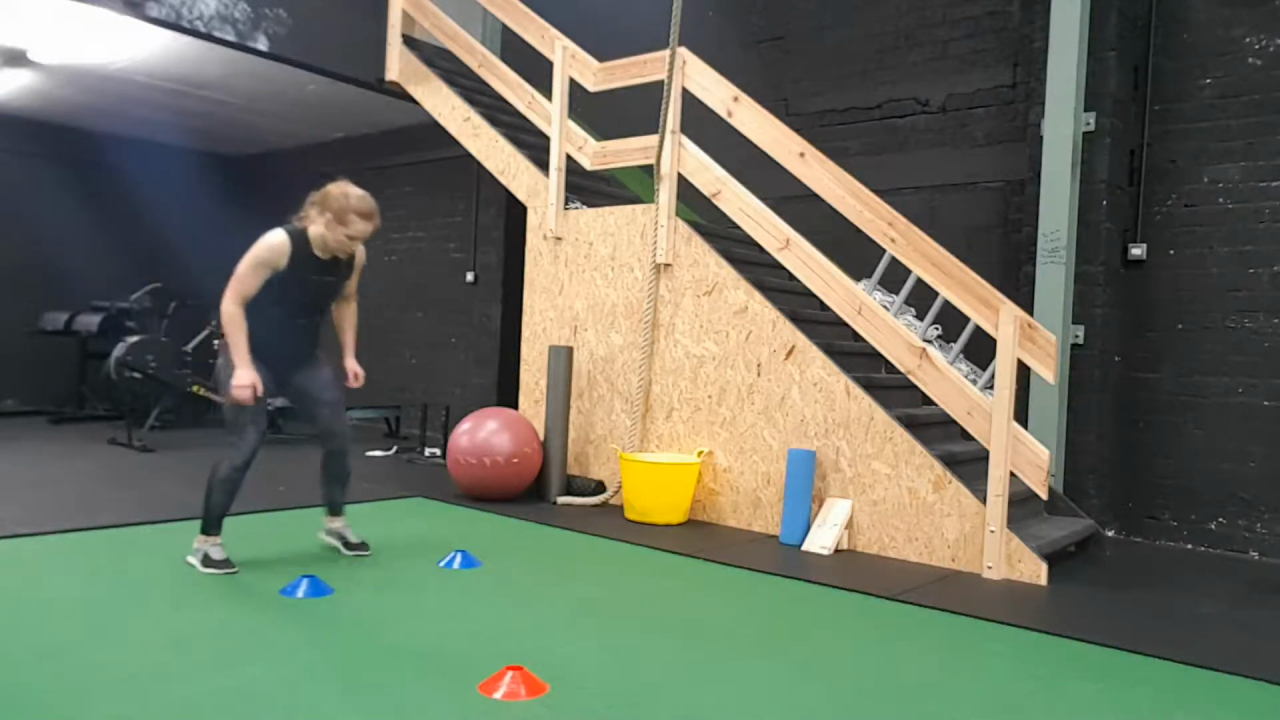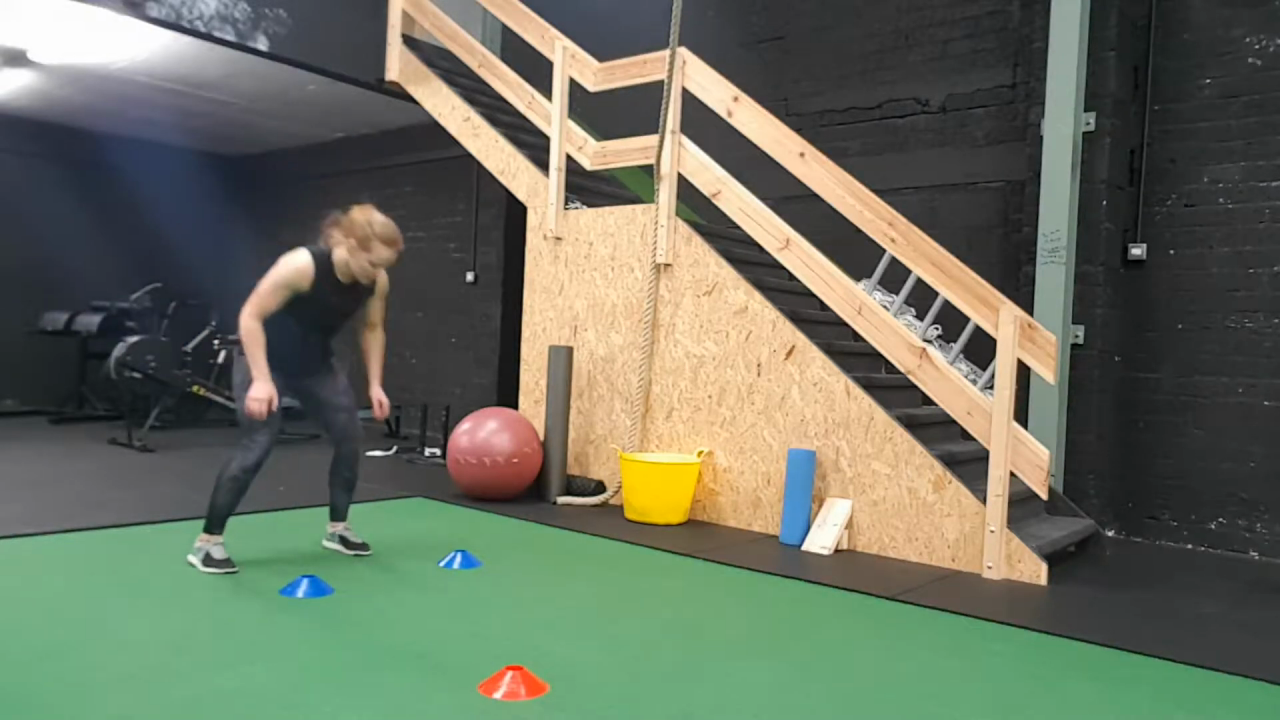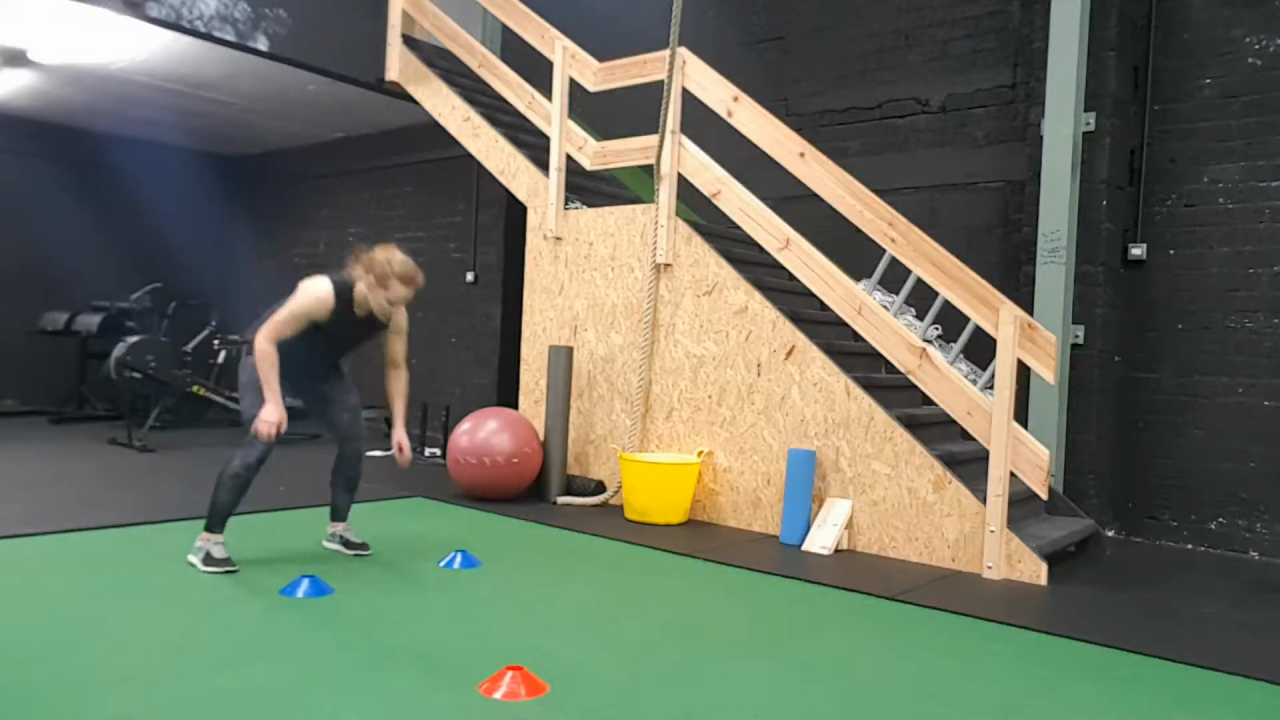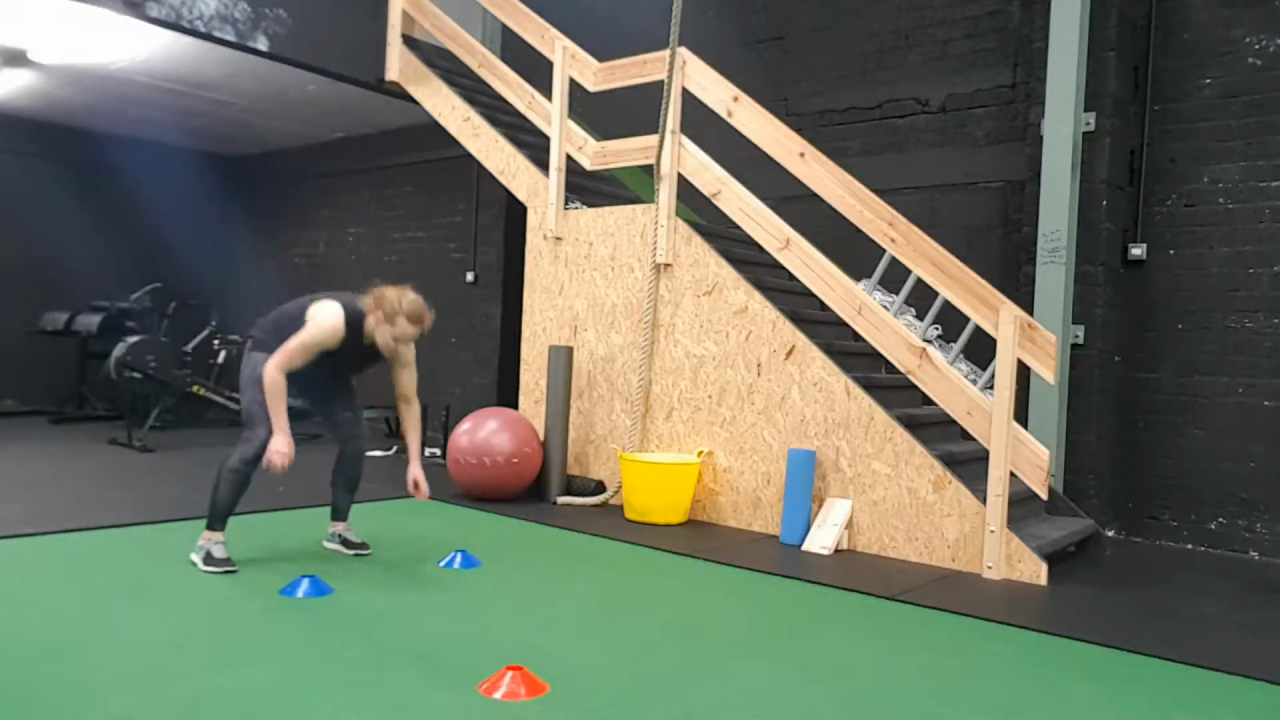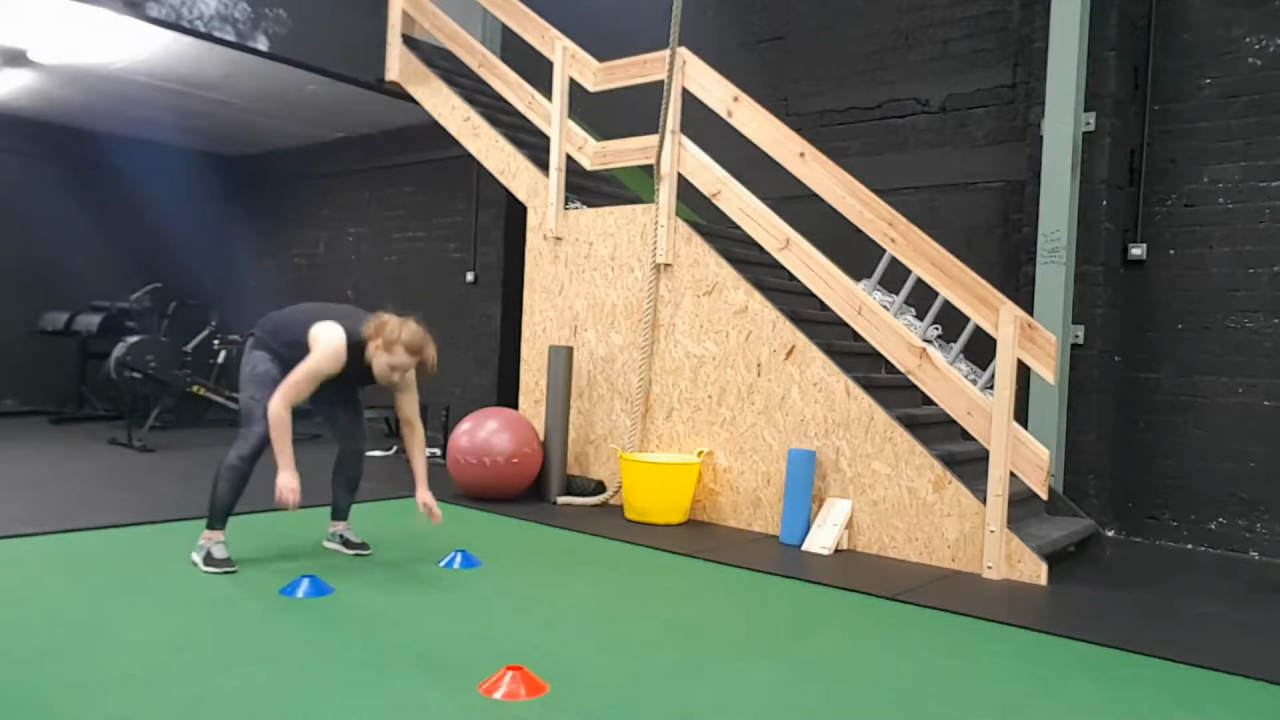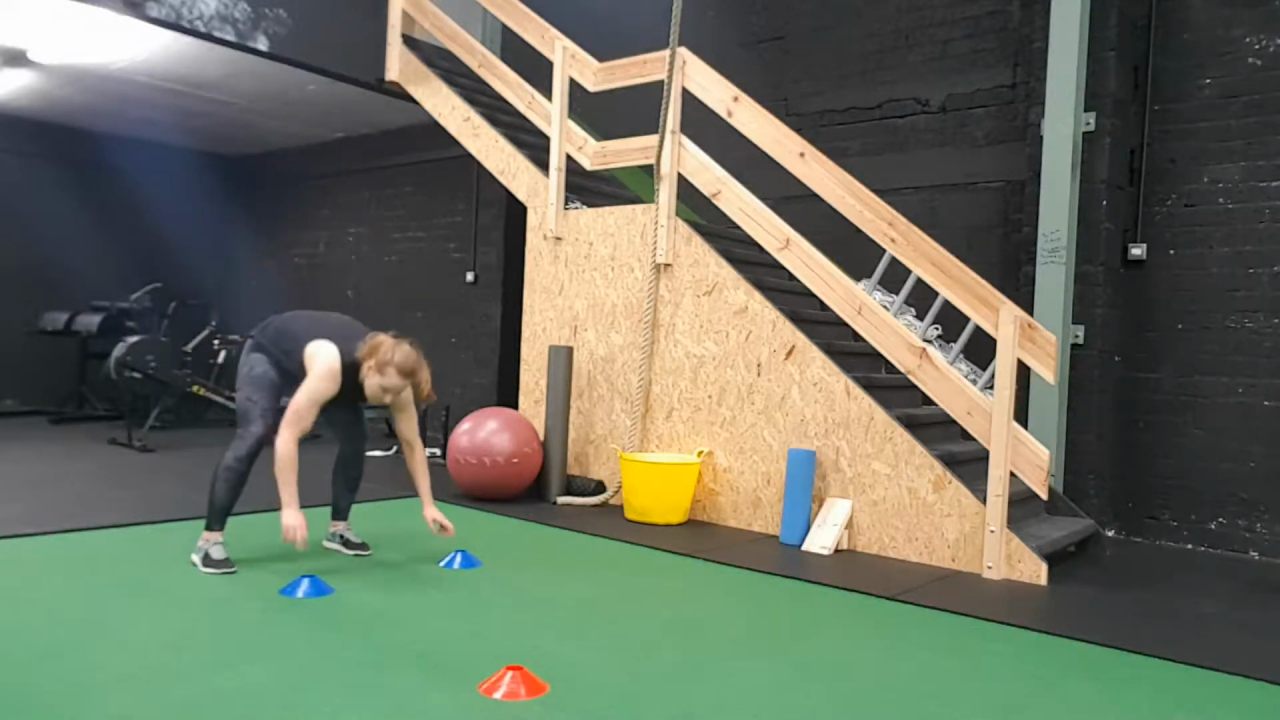
dt=0.1s
person 1, frame 1
left shoulder: (355, 255)
right shoulder: (279, 244)
right elbow: (231, 301)
left wrist: (349, 355)
right wrist: (242, 366)
left hip: (303, 360)
right hip: (252, 354)
left knee: (337, 434)
right knee: (244, 444)
left ankle: (336, 523)
right ankle: (206, 542)
person 1, frame 2
left shoulder: (376, 281)
right shoulder: (301, 265)
left elbow: (372, 329)
right elbow: (251, 317)
left wrist: (375, 384)
right wrist: (261, 380)
left hip: (316, 365)
right hip: (267, 361)
left knee: (349, 437)
right knee: (257, 446)
left ankle: (337, 528)
right ankle: (207, 542)
person 1, frame 3
left shoulder: (392, 312)
right shoulder: (322, 294)
left elbow: (396, 365)
right elbow: (265, 339)
left wrist: (399, 426)
right wrist: (273, 402)
left hip: (321, 367)
right hip: (270, 346)
left knee: (353, 437)
right knee: (259, 444)
left ankle: (338, 528)
right ankle: (210, 539)
person 1, frame 4
left shoulder: (400, 343)
right shoulder: (333, 322)
left elbow: (408, 401)
right elbow: (275, 368)
left wrist: (414, 464)
right wrist: (281, 434)
right hip: (269, 351)
left knee: (353, 436)
right knee: (257, 438)
left ankle: (338, 528)
right ankle: (209, 539)
person 1, frame 5
left shoulder: (398, 361)
right shoulder: (335, 347)
left elbow: (412, 423)
right elbow: (279, 402)
left wrist: (421, 487)
right wrist: (287, 470)
right hip: (270, 350)
left knee: (353, 437)
right knee: (255, 436)
left ankle: (338, 528)
right ankle: (211, 539)
person 1, frame 6
left shoulder: (396, 376)
right shoulder: (328, 370)
left elbow: (411, 443)
right elbow: (286, 437)
left wrist: (427, 504)
right wrist: (290, 508)
left hip: (311, 366)
right hip: (268, 352)
left knee: (355, 438)
right knee: (254, 434)
left ankle: (338, 528)
right ankle: (210, 540)
